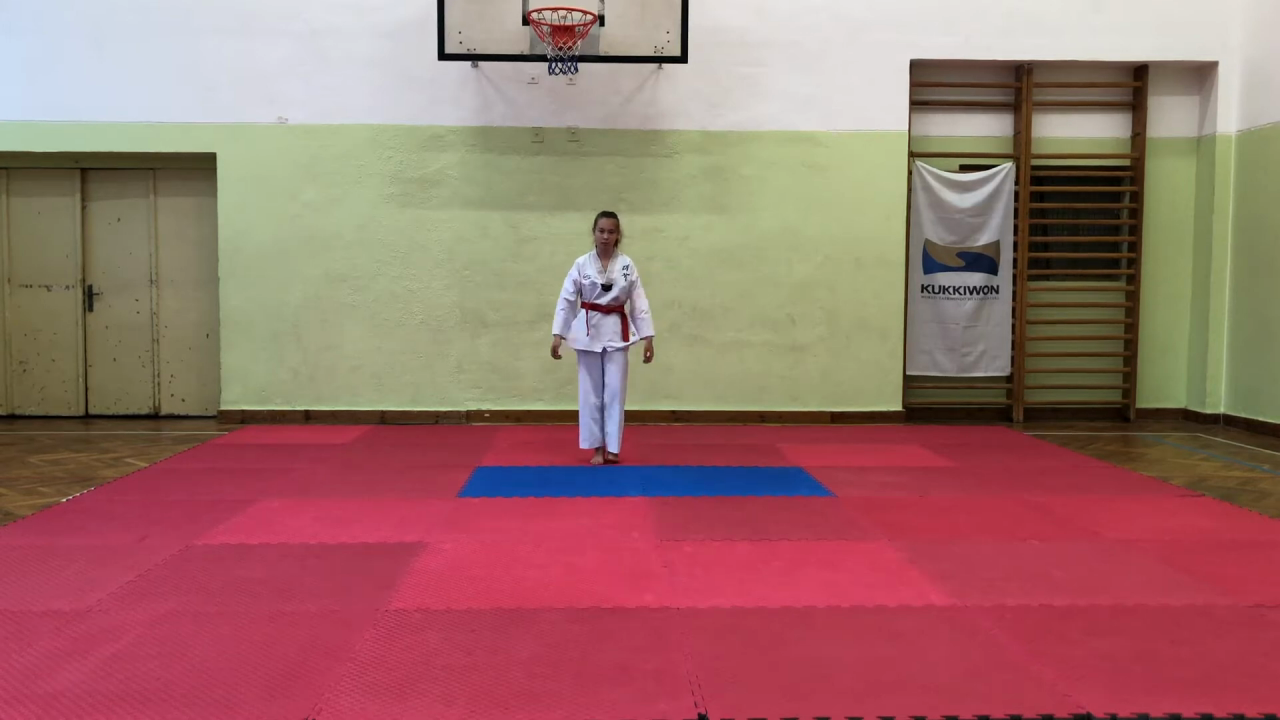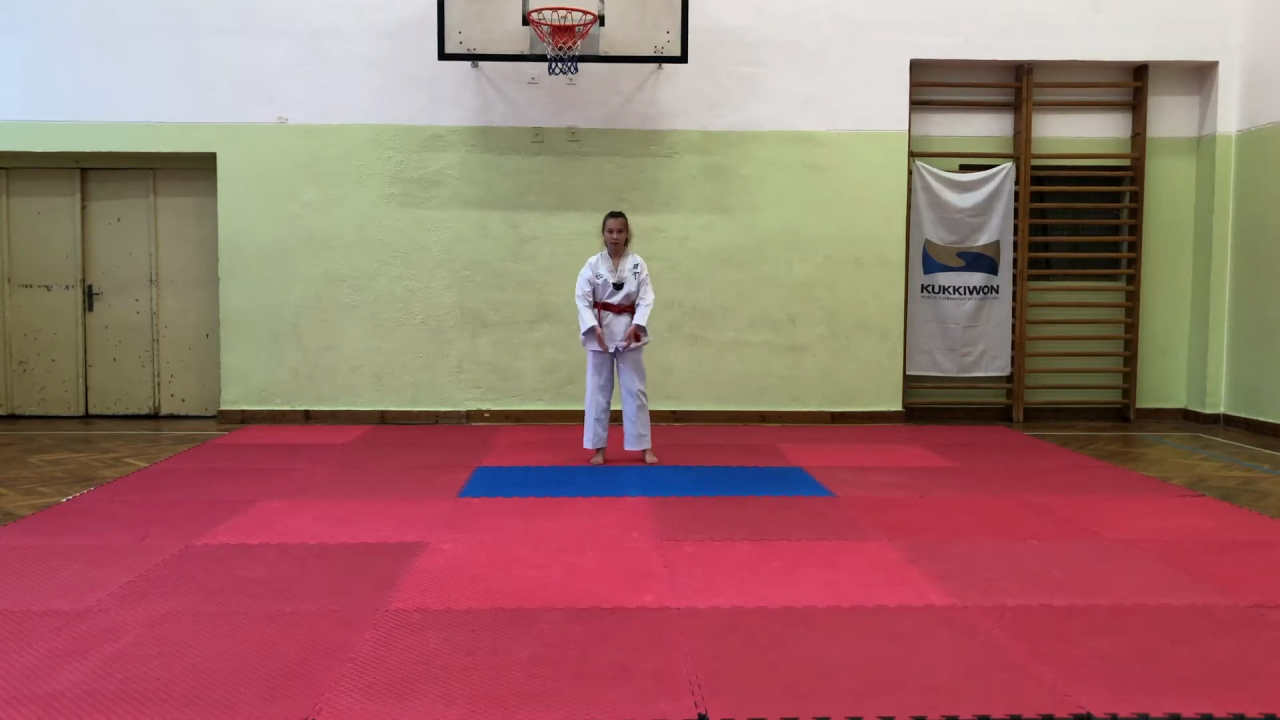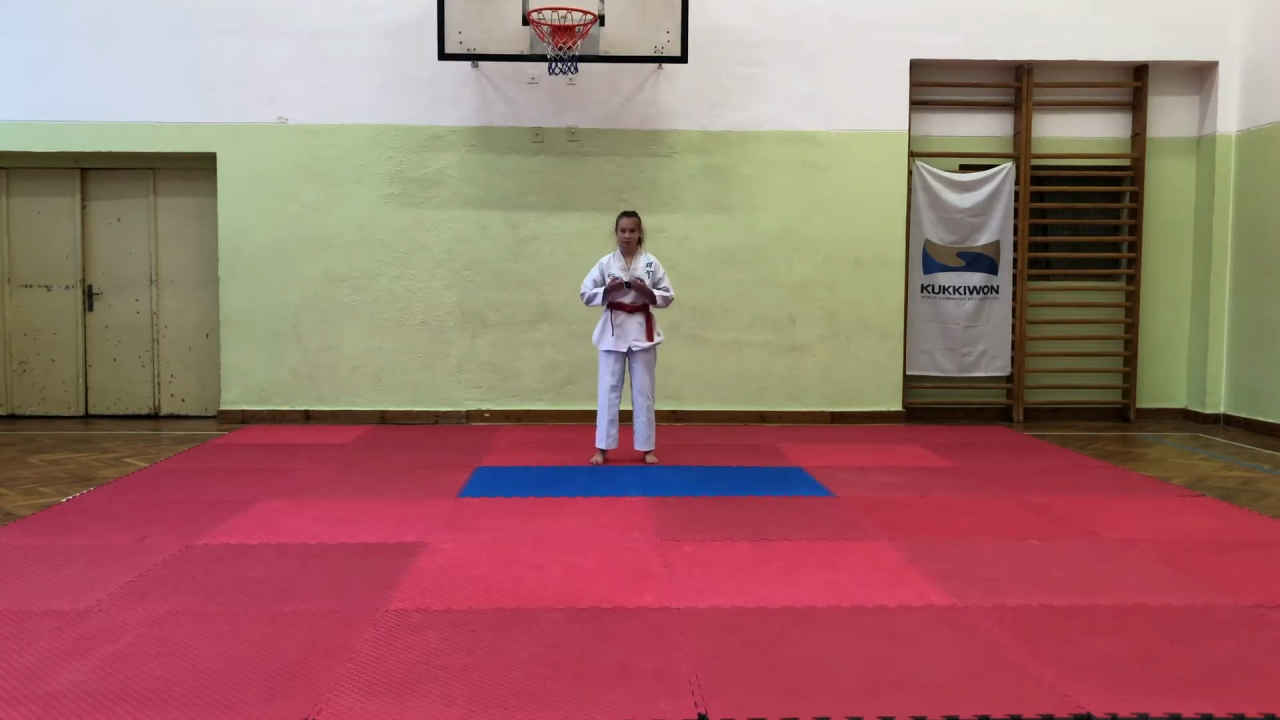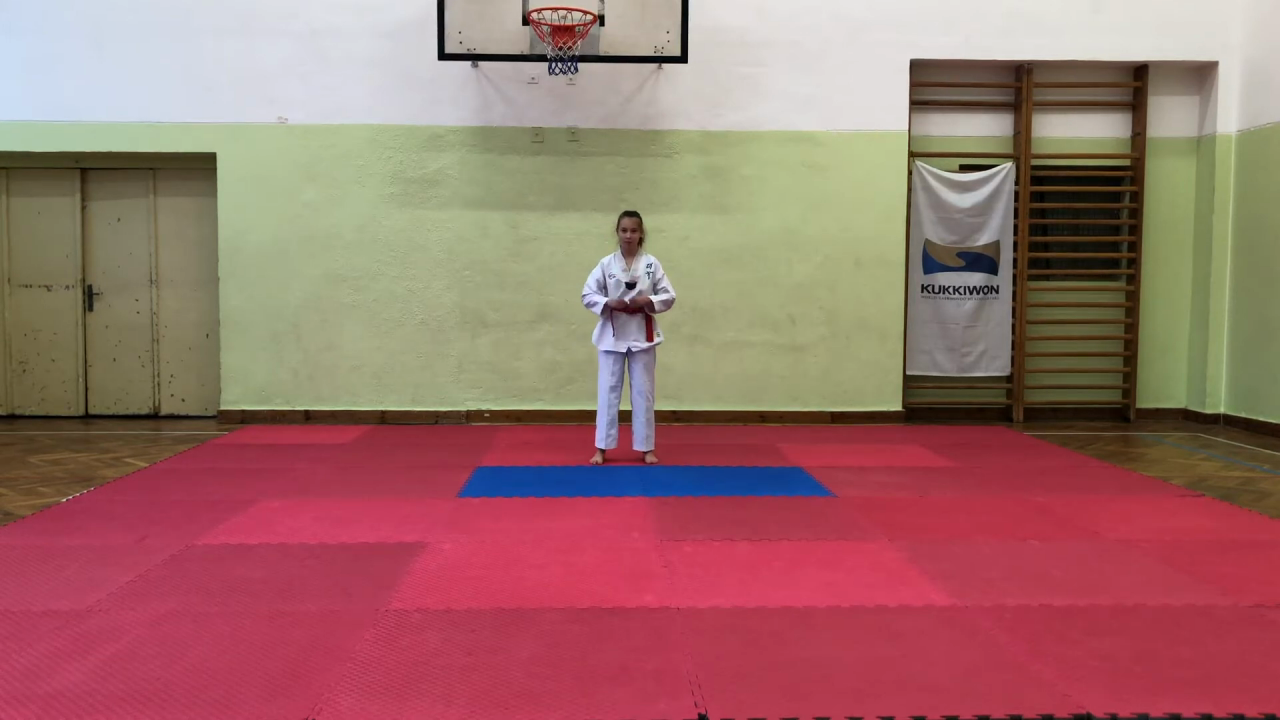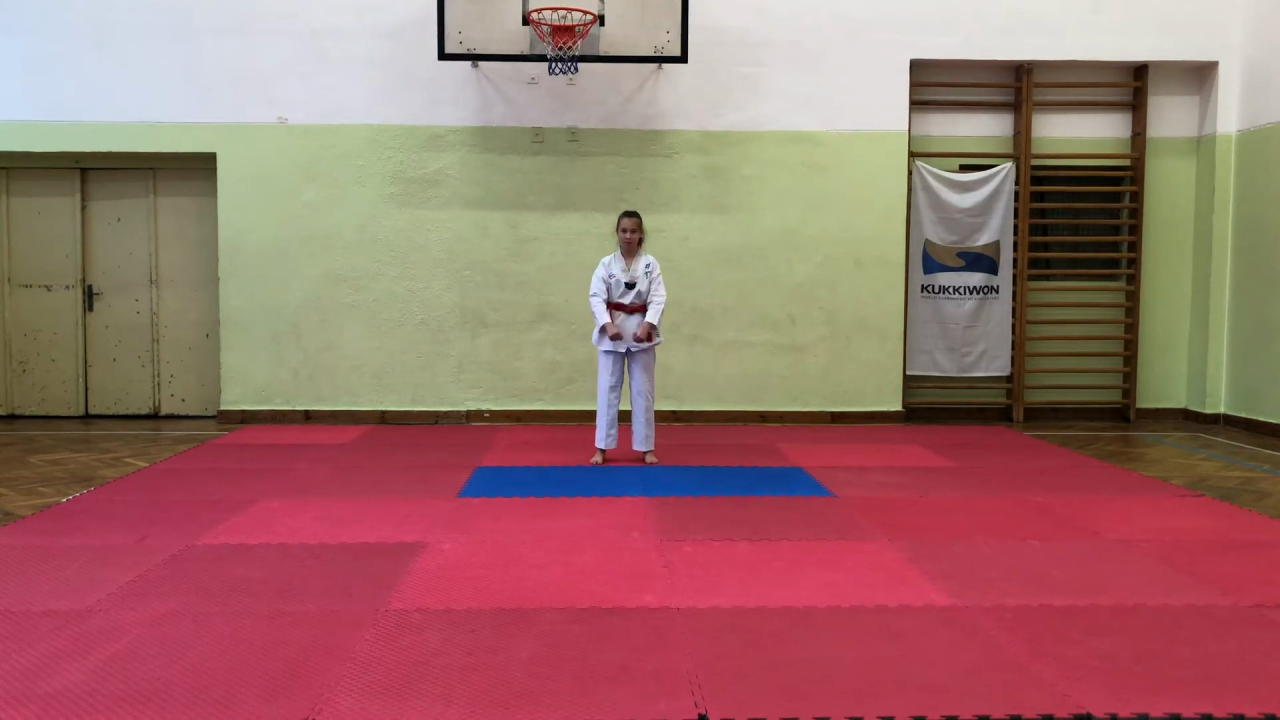
dt=0.5s
person 1, frame 1
left shoulder: (627, 265)
right shoulder: (581, 264)
left elbow: (639, 302)
right elbow: (566, 299)
left wrist: (647, 336)
right wrist: (558, 333)
left hip: (617, 332)
right hip: (588, 332)
left knee: (615, 391)
right knee: (591, 391)
left ankle: (613, 448)
right ankle: (597, 447)
person 1, frame 2
left shoulder: (637, 263)
right shoulder: (593, 264)
left elbow: (646, 299)
right elbow: (582, 300)
left wrist: (636, 327)
right wrist: (594, 329)
left hip: (629, 330)
right hip: (600, 331)
left knee: (635, 389)
right knee: (598, 391)
left ankle: (644, 446)
right ankle: (599, 447)
person 1, frame 3
left shoulder: (651, 263)
right shoulder: (606, 263)
left elbow: (668, 296)
right elbow: (585, 294)
left wrist: (648, 291)
right wrist: (607, 289)
left hip: (642, 330)
right hip: (613, 331)
left knee: (644, 390)
right knee: (609, 389)
left ankle: (647, 447)
right ankle: (603, 447)
person 1, frame 4
left shoulder: (651, 263)
right shoulder: (606, 264)
left elbow: (669, 297)
right elbow: (587, 295)
left wrist: (647, 301)
right wrist: (608, 302)
left hip: (642, 332)
right hip: (612, 332)
left knee: (643, 390)
right knee: (608, 389)
left ankle: (646, 447)
right ankle: (602, 447)
person 1, frame 5
left shoulder: (650, 263)
right shoulder: (607, 264)
left elbow: (658, 298)
right elbow: (596, 297)
left wrist: (646, 326)
right wrist: (608, 325)
left hip: (642, 331)
right hip: (611, 331)
left knee: (643, 390)
right knee: (609, 389)
left ankle: (647, 447)
right ankle: (602, 447)
